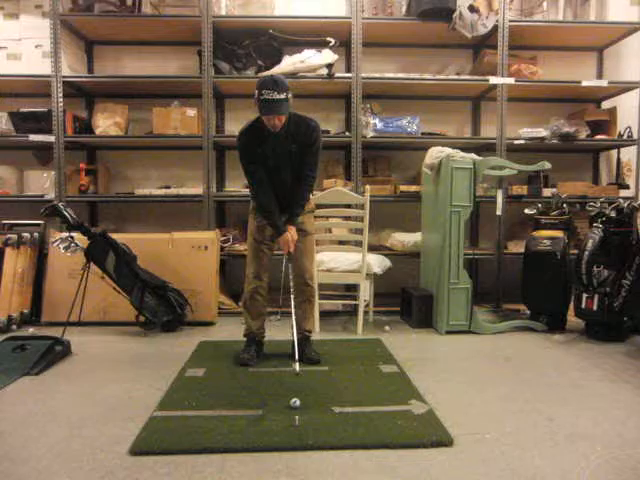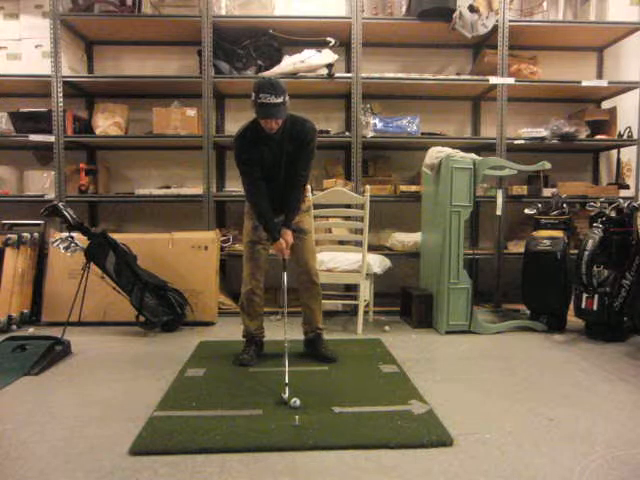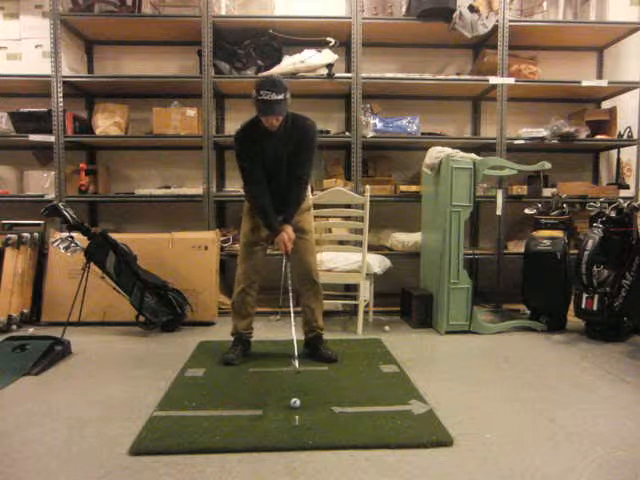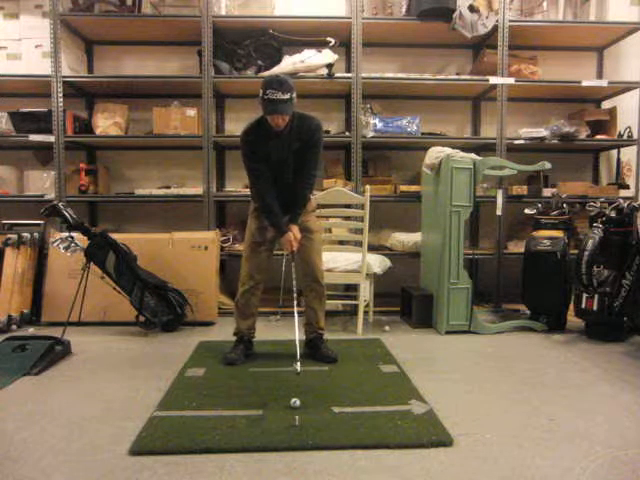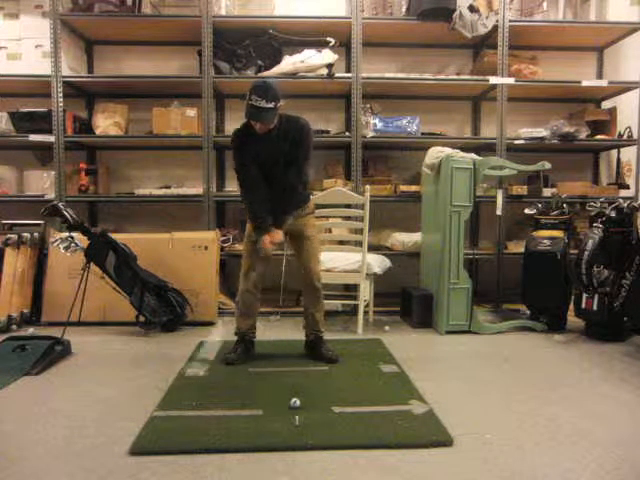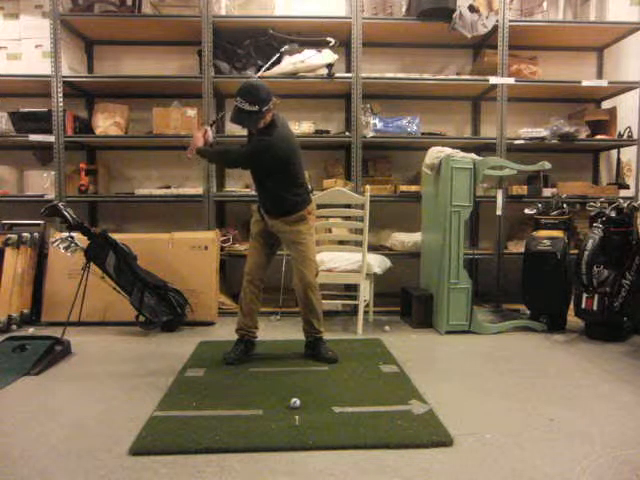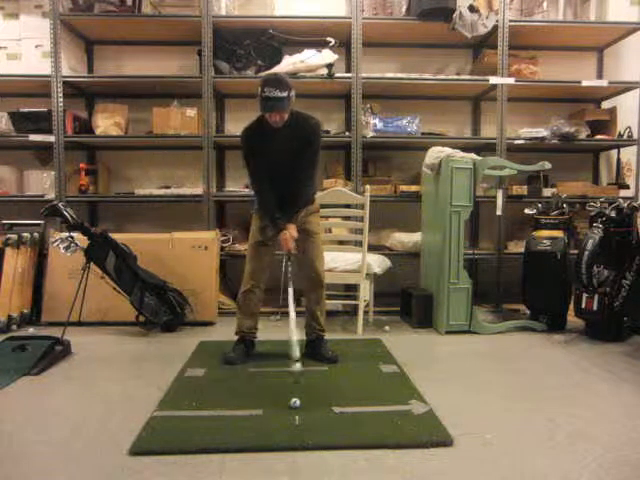
dt=0.7s
person 1, frame 1
left shoulder: (308, 129)
right shoulder: (248, 136)
left elbow: (307, 179)
right elbow: (258, 186)
left wrist: (292, 222)
right wrist: (278, 228)
left hip: (299, 209)
right hip: (263, 210)
left knee: (304, 276)
right knee: (256, 276)
left ankle: (302, 339)
right ankle: (254, 339)
person 1, frame 2
left shoulder: (304, 130)
right shoulder: (244, 139)
left elbow: (299, 180)
right elbow: (254, 189)
left wrist: (287, 226)
right wrist: (273, 233)
left hip: (296, 208)
right hip: (259, 210)
left knee: (308, 273)
right knee: (252, 276)
left ankle: (314, 337)
right ankle: (253, 339)
person 1, frame 3
left shoulder: (304, 128)
right shoulder: (245, 135)
left elbow: (301, 178)
right elbow: (255, 186)
left wrist: (288, 222)
right wrist: (275, 228)
left hip: (296, 206)
right hip: (259, 208)
left knee: (308, 272)
right knee: (247, 274)
left ankle: (314, 337)
right ankle: (241, 338)
person 1, frame 4
left shoulder: (311, 128)
right shoulder: (251, 135)
left elbow: (307, 178)
right elbow: (261, 185)
left wrist: (294, 222)
right wrist: (280, 227)
left hip: (301, 208)
right hip: (264, 210)
left knee: (313, 273)
right knee: (251, 274)
left ankle: (315, 338)
right ankle: (243, 339)
person 1, frame 5
left shoulder: (299, 130)
right shoulder: (241, 137)
left elbow: (294, 181)
right elbow: (249, 187)
left wrist: (280, 226)
right wrist: (262, 230)
left hip: (297, 211)
right hip: (261, 212)
left knee: (311, 276)
right knee: (249, 275)
left ankle: (314, 339)
right ankle: (245, 339)
person 1, frame 6
left shoulder: (273, 143)
right shoulder: (262, 125)
left elbow: (235, 159)
right elbow: (244, 155)
left wrist: (202, 149)
right wrist: (208, 147)
left hip: (294, 217)
right hip: (266, 213)
left knee: (305, 280)
right knee: (252, 276)
left ankle: (315, 340)
right ankle: (246, 339)
person 1, frame 7
left shoulder: (310, 126)
right shoulder: (251, 135)
left elbow: (305, 177)
right elbow: (260, 184)
left wrist: (292, 220)
right wrist: (279, 225)
left hip: (304, 210)
right hip: (268, 212)
left knee: (314, 275)
right knee: (253, 276)
left ankle: (315, 339)
right ankle: (245, 338)
